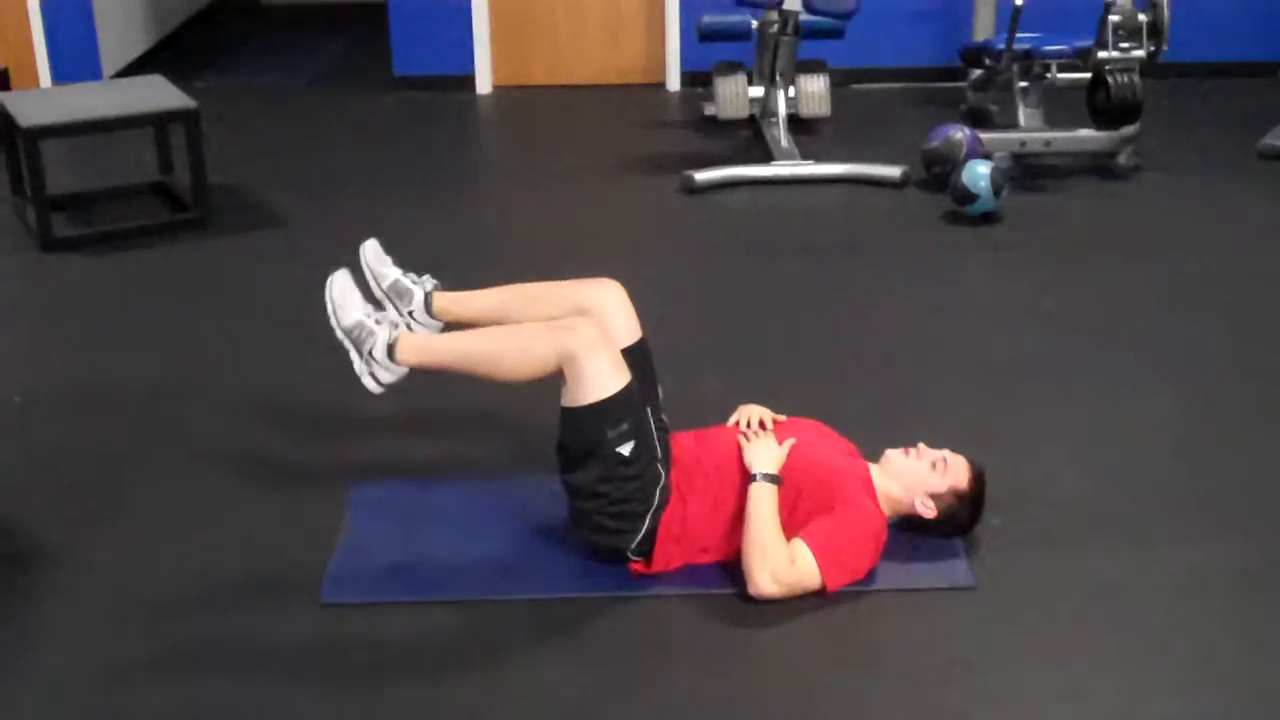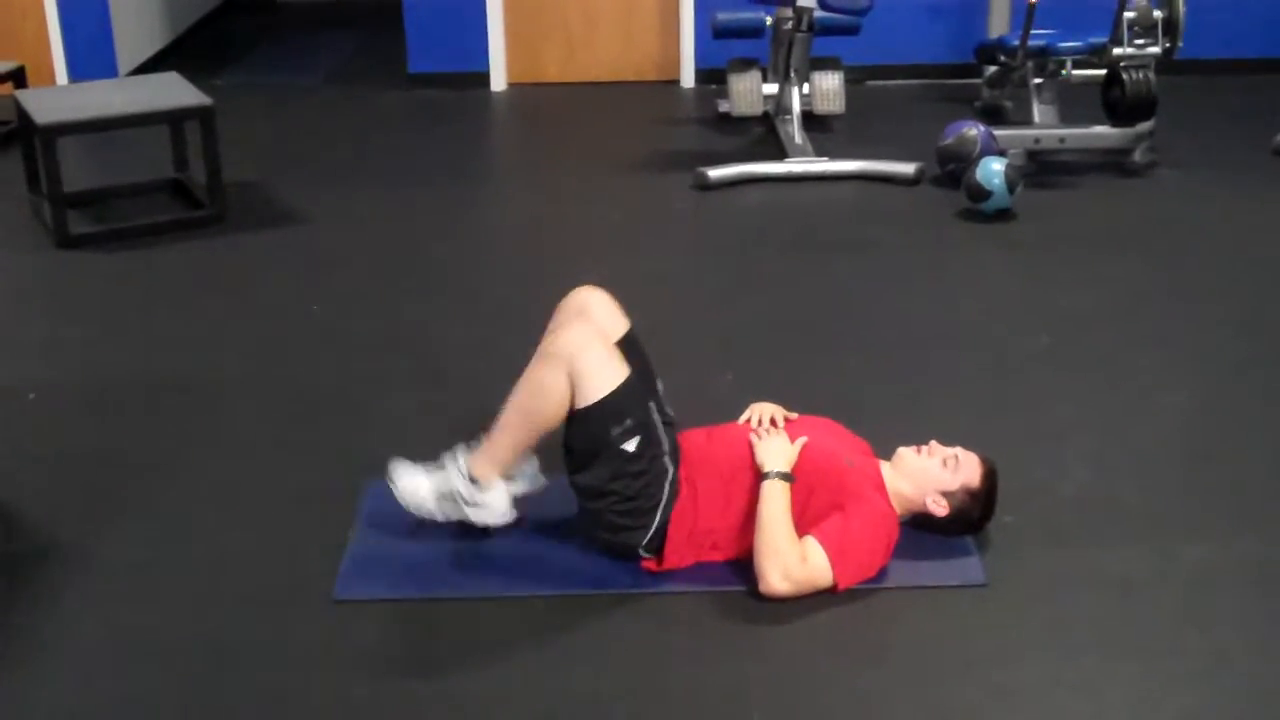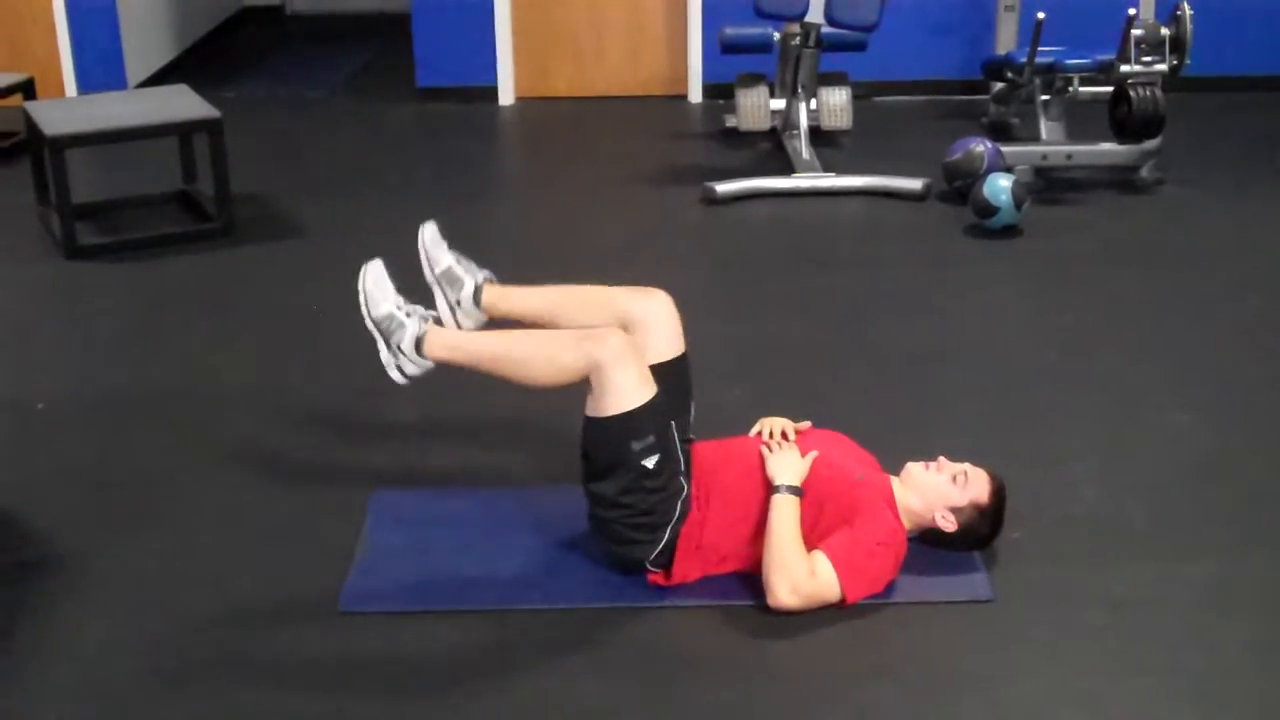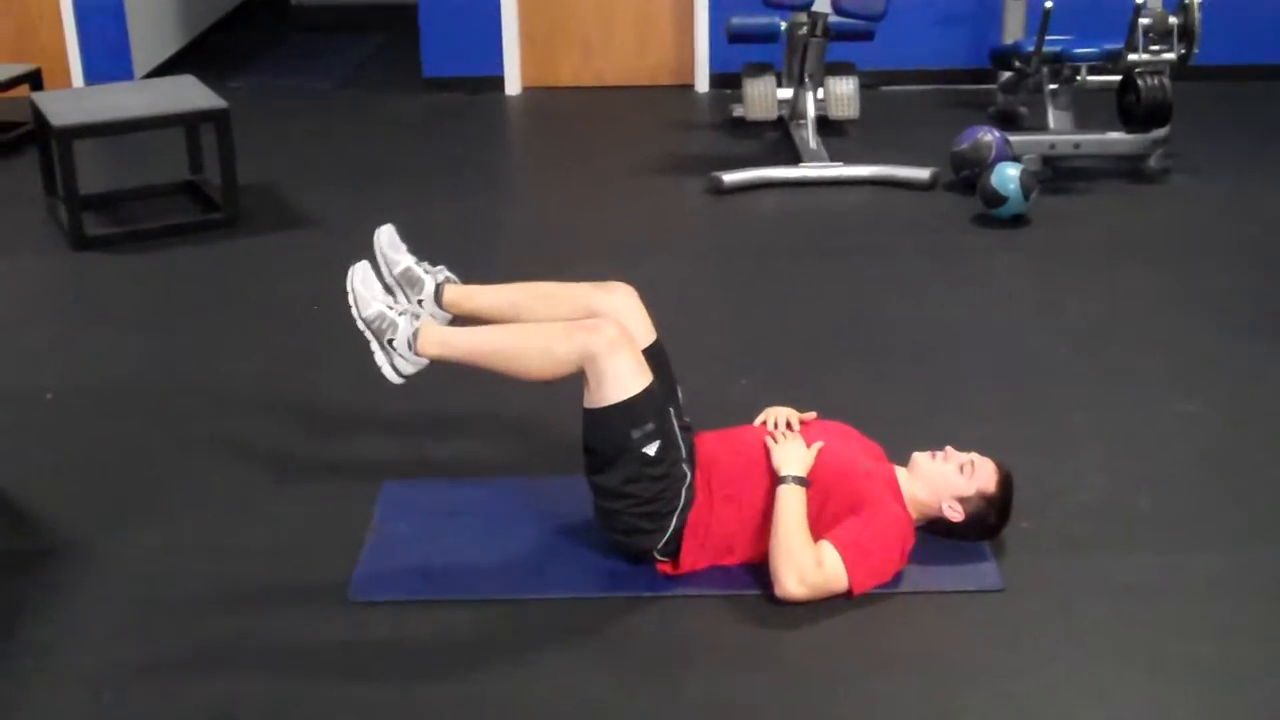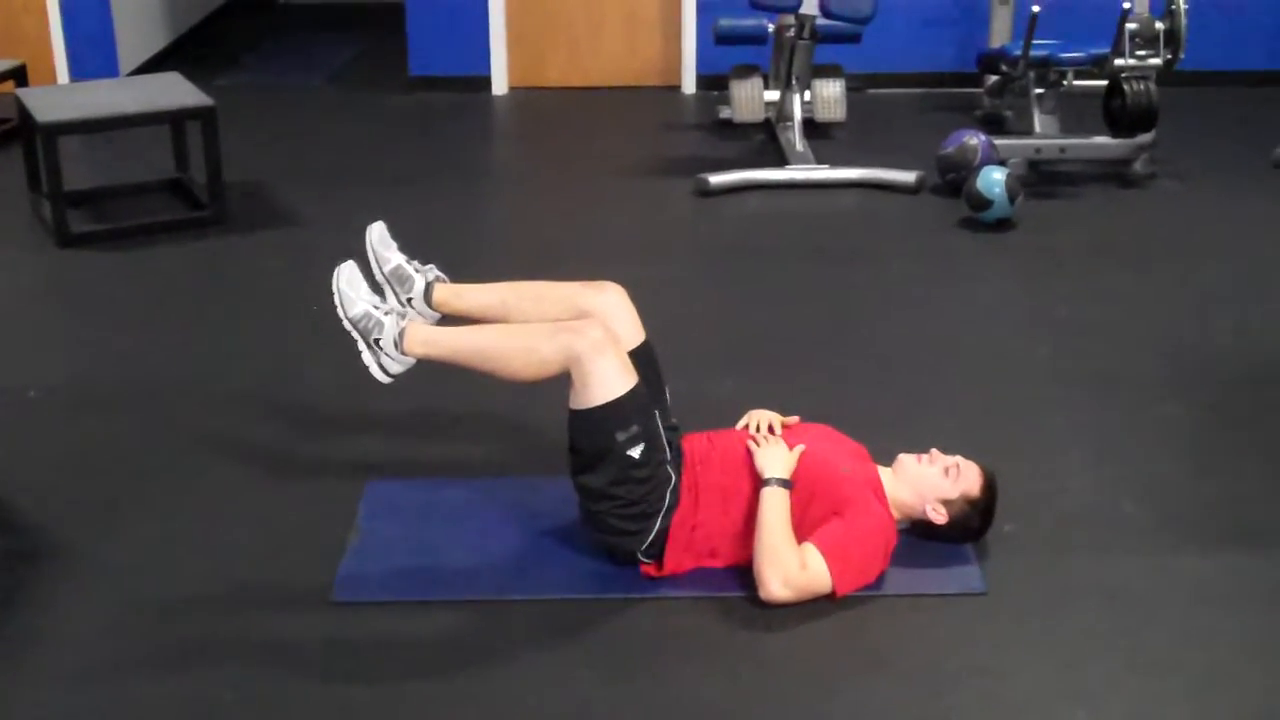
dt=1s
person 1, frame 1
left shoulder: (860, 526)
right shoulder: (848, 464)
left elbow: (766, 579)
left wrist: (764, 475)
right wrist: (756, 418)
left hip: (636, 514)
right hip: (661, 460)
left knee: (582, 338)
right knee: (602, 297)
left ankle: (393, 352)
right ankle: (429, 307)
person 1, frame 2
left shoulder: (872, 523)
right shoulder: (861, 460)
left elbow: (778, 577)
left wrist: (775, 471)
right wrist: (769, 416)
left hip: (649, 512)
right hip: (672, 456)
left knee: (579, 343)
right knee: (588, 304)
left ankle: (479, 483)
right ankle: (507, 463)
person 1, frame 3
left shoulder: (880, 542)
right shoulder: (868, 478)
left elbow: (787, 590)
left wrist: (785, 487)
right wrist: (776, 429)
left hip: (655, 525)
right hip: (682, 470)
left knee: (608, 348)
right knee: (650, 309)
left ankle: (422, 345)
right ankle: (477, 299)
person 1, frame 4
left shoulder: (887, 530)
right shoulder: (872, 462)
left elbow: (794, 581)
left wrist: (793, 476)
right wrist: (780, 418)
left hip: (663, 514)
right hip: (685, 457)
left knee: (602, 338)
right knee: (614, 298)
left ankle: (416, 342)
right ankle: (440, 296)
person 1, frame 5
left shoulder: (869, 528)
right shoulder: (856, 463)
left elbow: (778, 583)
left wrist: (775, 479)
right wrist: (766, 419)
left hip: (649, 515)
right hip: (672, 458)
left knee: (587, 340)
right knee: (604, 299)
left ankle: (401, 341)
right ankle: (430, 295)
